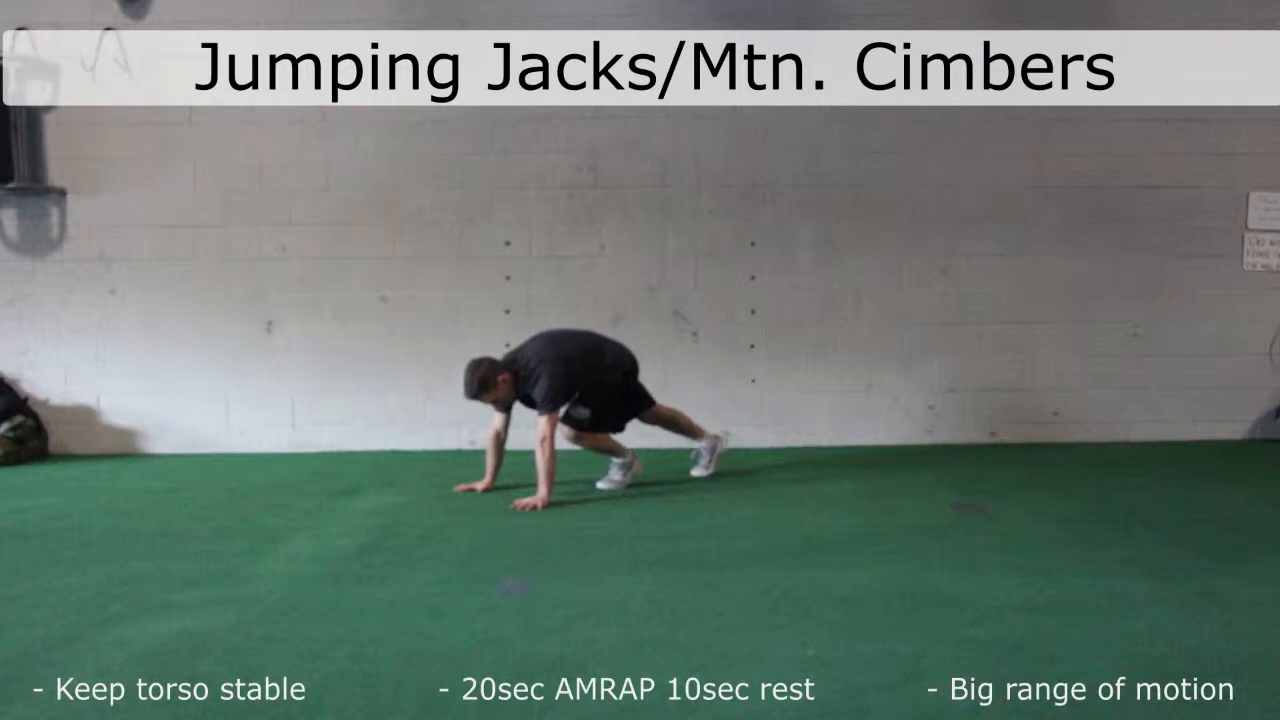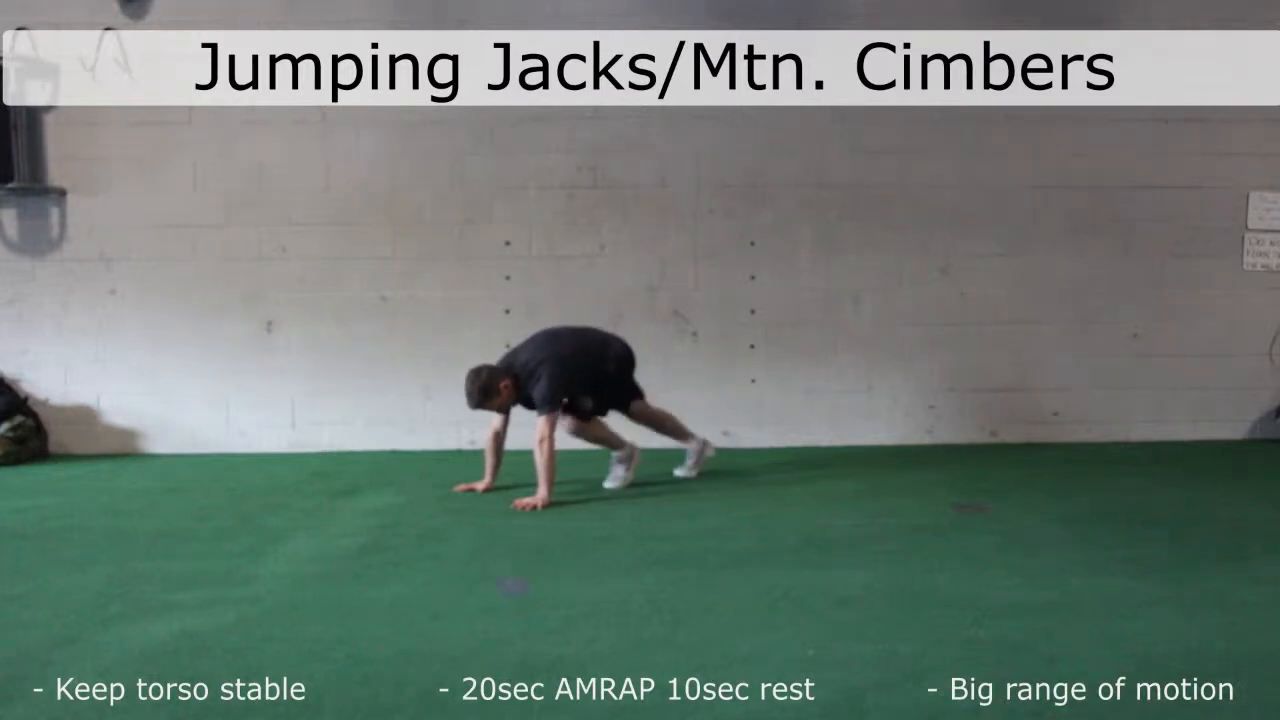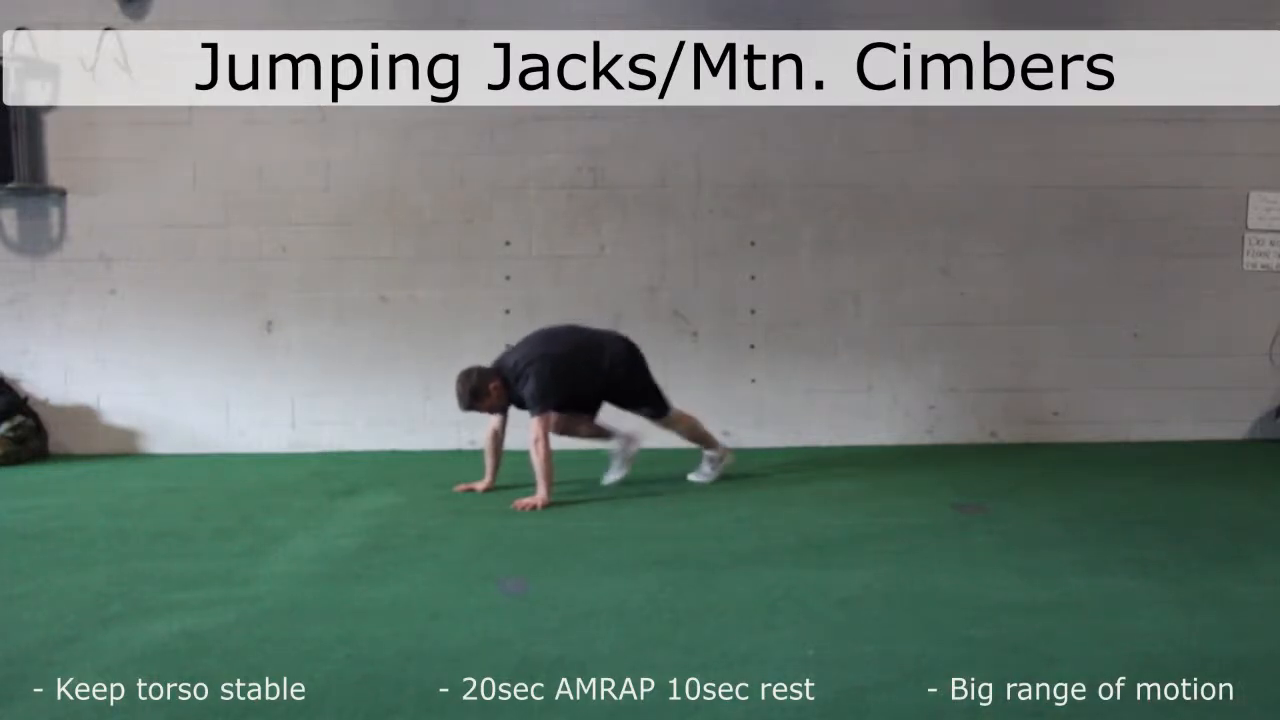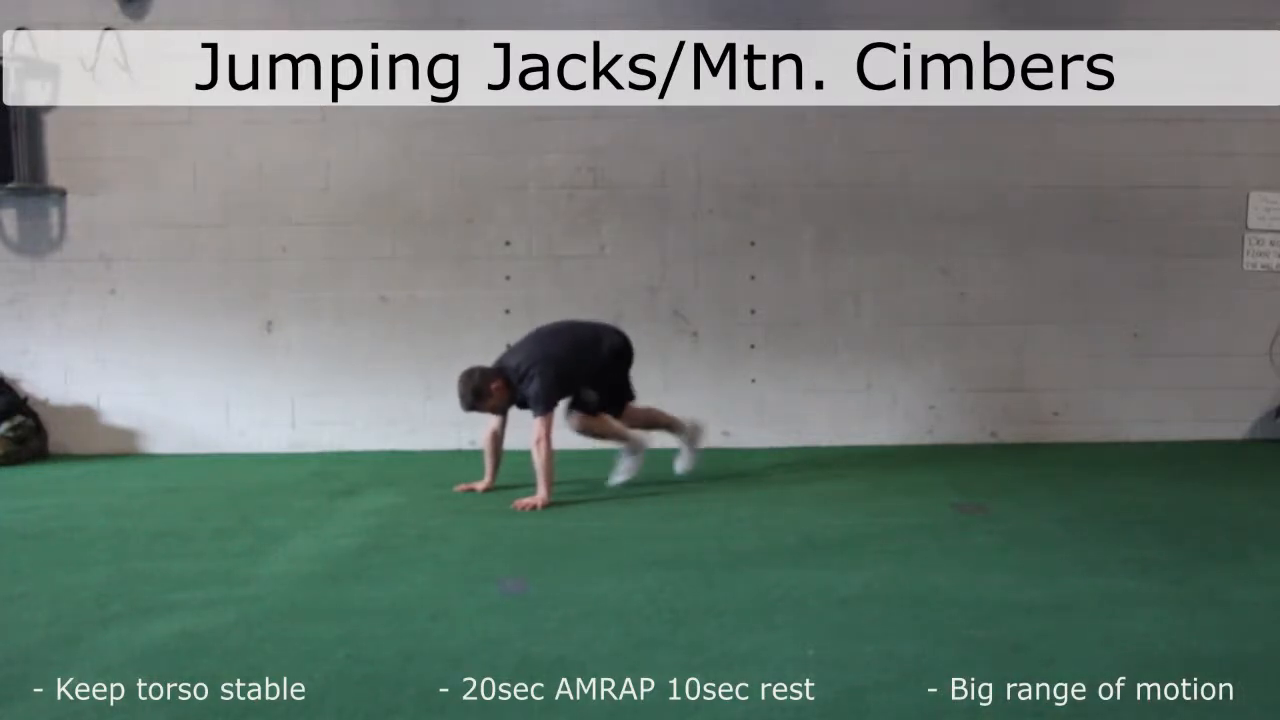
dt=1s
person 1, frame 1
left shoulder: (544, 375)
right shoulder: (505, 373)
left elbow: (544, 438)
right elbow: (497, 430)
left wrist: (543, 495)
right wrist: (488, 480)
left hip: (616, 367)
right hip: (597, 371)
left knee: (571, 430)
right knee: (649, 413)
left ankle: (625, 461)
right ankle: (709, 442)
person 1, frame 2
left shoulder: (544, 378)
right shoulder: (501, 375)
left elbow: (543, 438)
right elbow: (497, 431)
left wrist: (543, 494)
right wrist: (488, 480)
left hip: (614, 358)
right hip: (594, 359)
left knee: (571, 421)
right knee: (637, 410)
left ankle: (623, 452)
right ankle: (695, 445)
person 1, frame 3
left shoulder: (533, 379)
right shoulder: (499, 375)
left elbow: (538, 439)
right elbow: (495, 430)
left wrist: (543, 494)
right wrist: (488, 480)
left hip: (616, 360)
right hip: (590, 368)
left knee: (662, 415)
right knee: (557, 422)
left ankle: (716, 452)
right ankle: (618, 441)
person 1, frame 4
left shoulder: (536, 378)
right shoulder: (498, 375)
left elbow: (541, 438)
right elbow: (494, 431)
left wrist: (543, 494)
right wrist: (487, 480)
left hip: (611, 350)
right hip: (594, 354)
left knee: (580, 420)
right knee: (618, 414)
left ankle: (631, 444)
right ankle: (685, 430)
